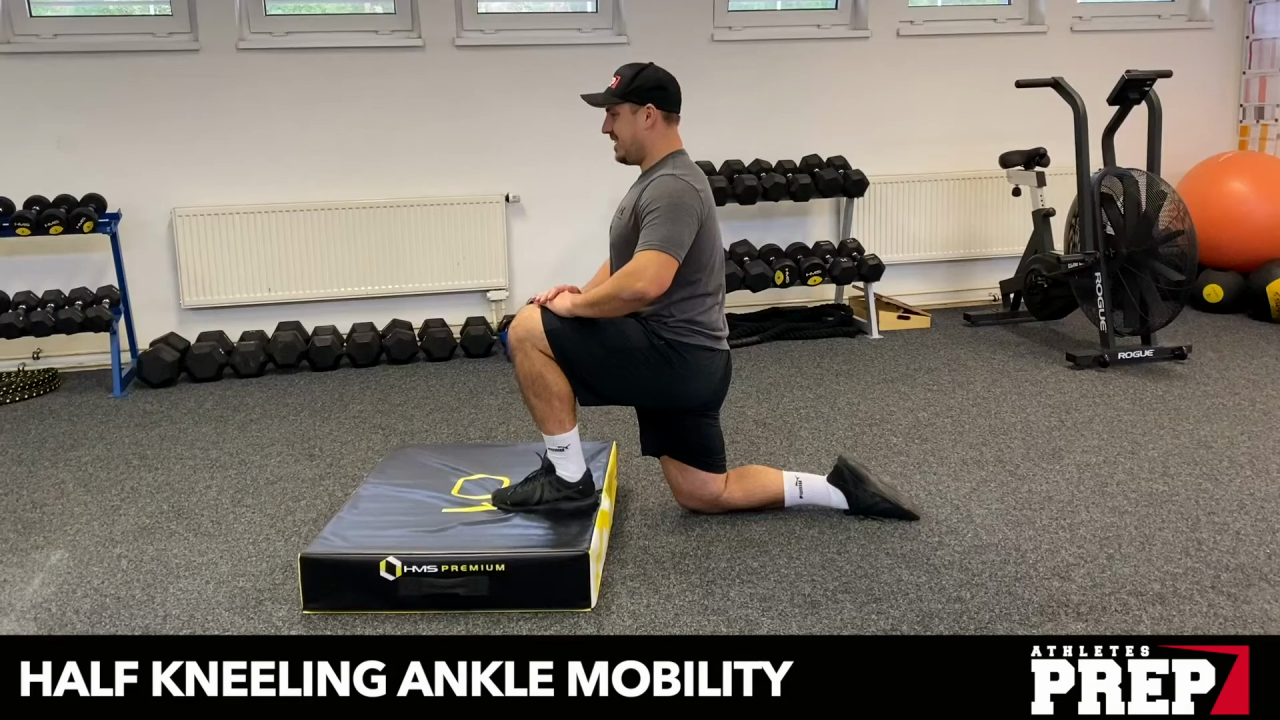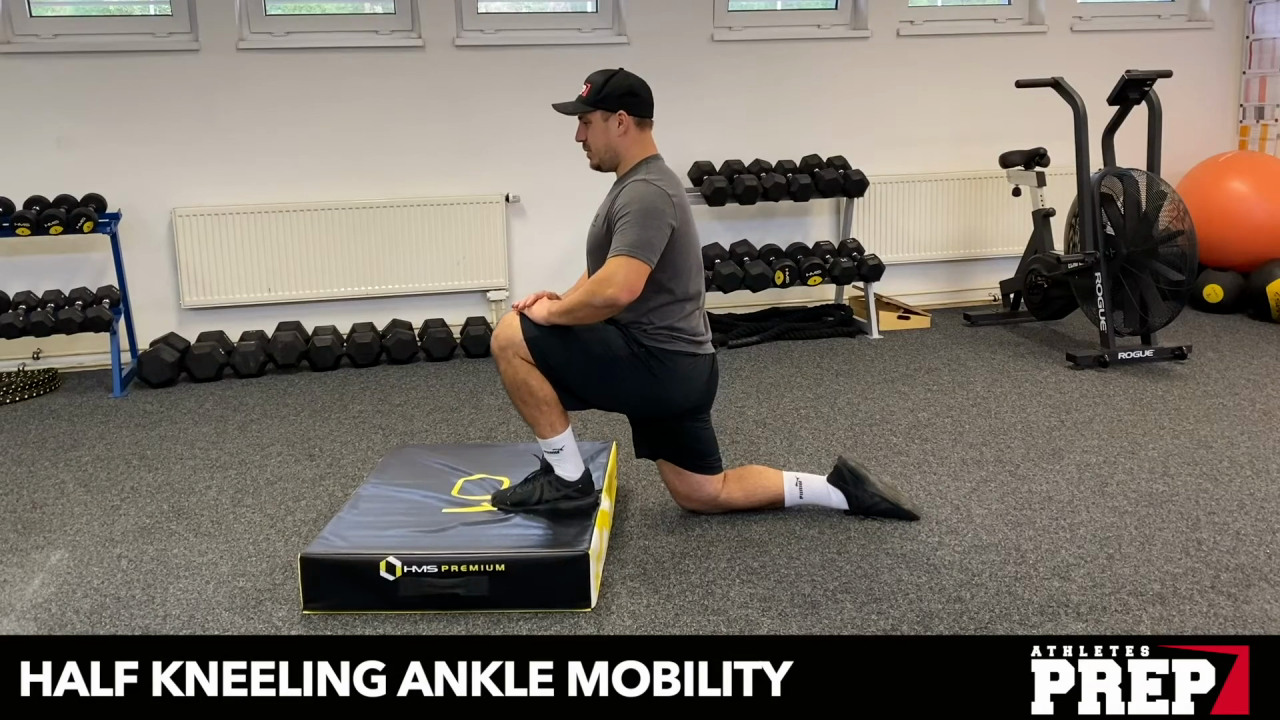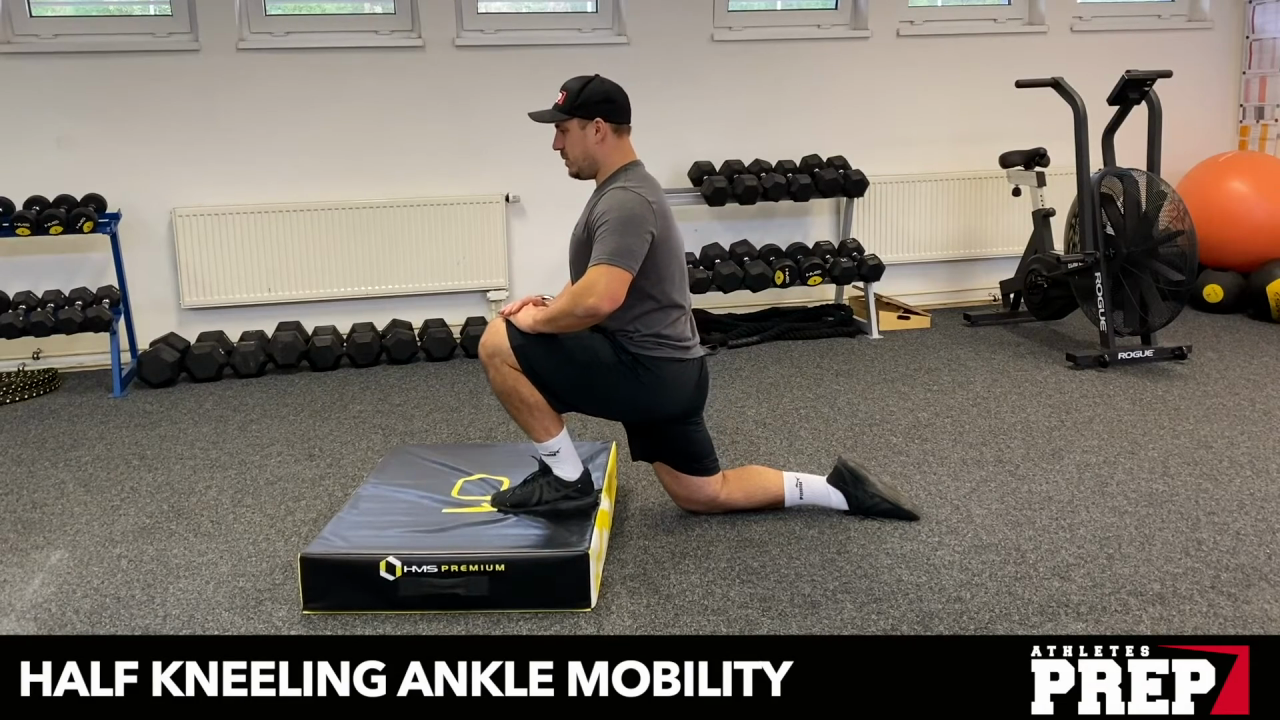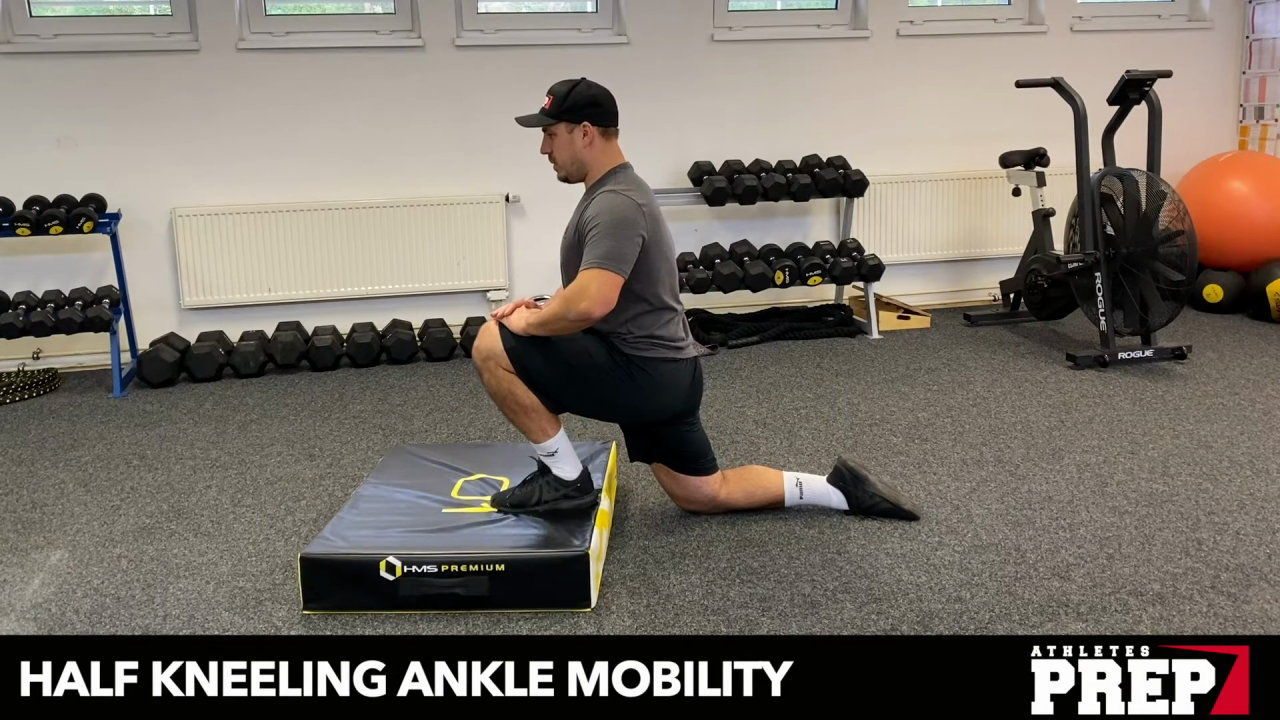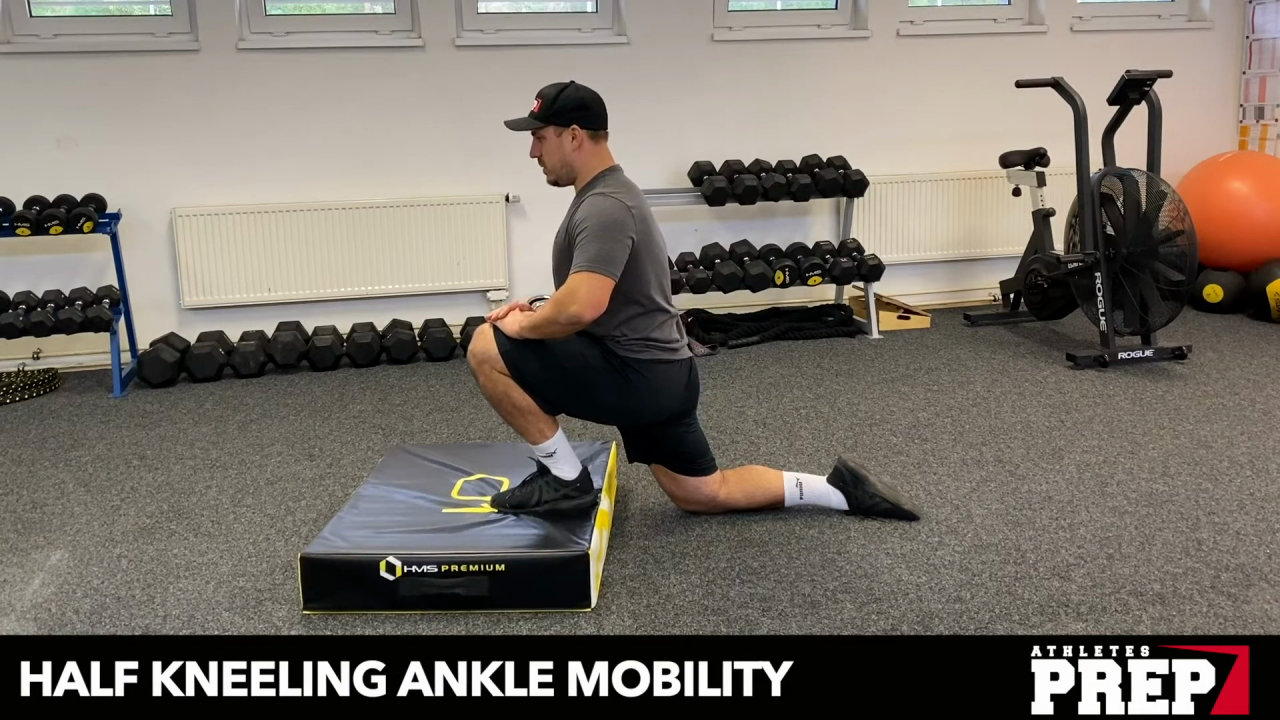
dt=1s
person 1, frame 1
left shoulder: (672, 188)
right shoulder: (659, 179)
left elbow: (644, 284)
right elbow: (626, 260)
left wrist: (575, 305)
right wrist: (583, 293)
left hip: (672, 357)
right hip: (684, 359)
left knee: (528, 329)
right knee: (705, 495)
left ankle: (568, 478)
right ankle: (840, 491)
person 1, frame 2
left shoulder: (645, 193)
right shoulder: (640, 184)
left elbow: (616, 291)
right elbow: (608, 268)
left wrist: (553, 313)
right wrist: (563, 299)
left hip: (655, 365)
right hip: (674, 366)
left knee: (512, 335)
right knee: (705, 494)
left ankle: (567, 479)
right ankle: (839, 490)
person 1, frame 3
left shoulder: (625, 201)
right shoulder: (623, 190)
left elbow: (598, 300)
right elbow: (597, 279)
left wrist: (537, 321)
right wrist: (550, 305)
left hip: (644, 372)
right hip: (666, 372)
left knee: (498, 342)
right knee: (706, 494)
left ankle: (566, 479)
right ankle: (837, 490)
person 1, frame 4
left shoulder: (615, 204)
right shoulder: (612, 192)
left elbow: (591, 304)
right elbow: (592, 284)
left wrist: (529, 323)
right wrist: (543, 307)
left hip: (638, 373)
right hip: (661, 372)
left knee: (492, 344)
right knee: (706, 494)
left ankle: (565, 478)
right ankle: (837, 489)
person 1, frame 5
left shoulder: (604, 208)
right shoulder: (605, 195)
left elbow: (582, 307)
left wrist: (523, 327)
right wrist: (538, 310)
left hip: (634, 375)
right hip: (658, 373)
left knee: (487, 347)
right knee: (705, 494)
left ankle: (565, 478)
right ankle: (837, 490)
